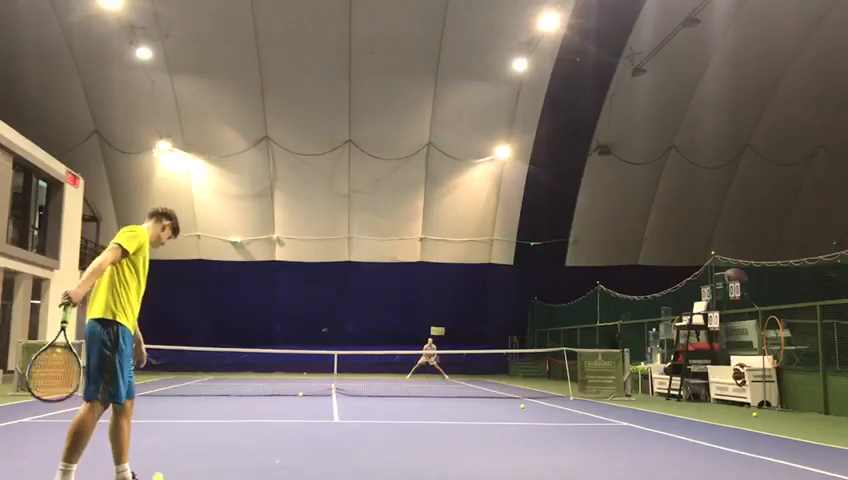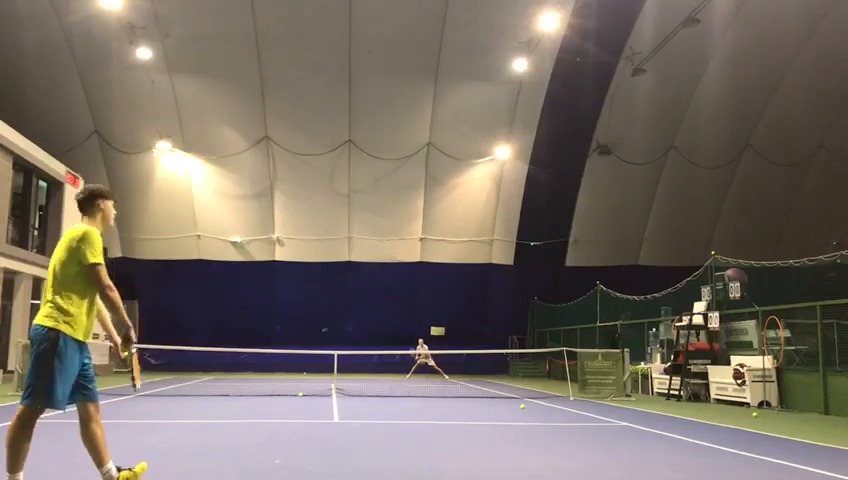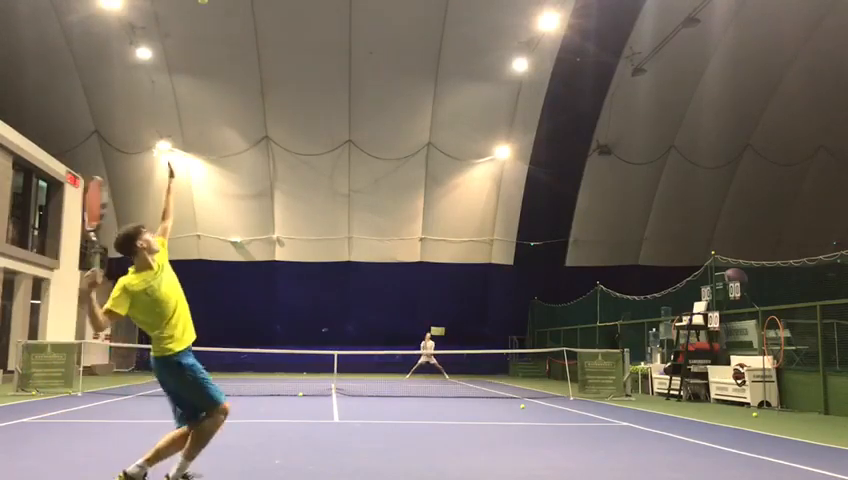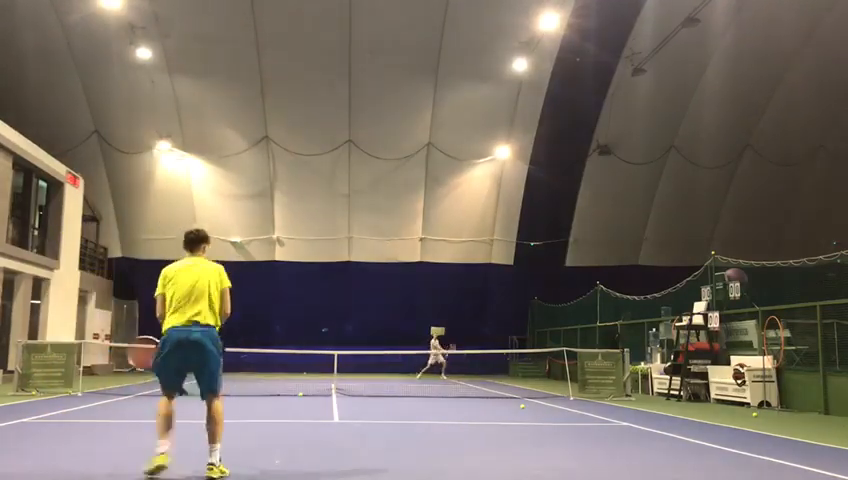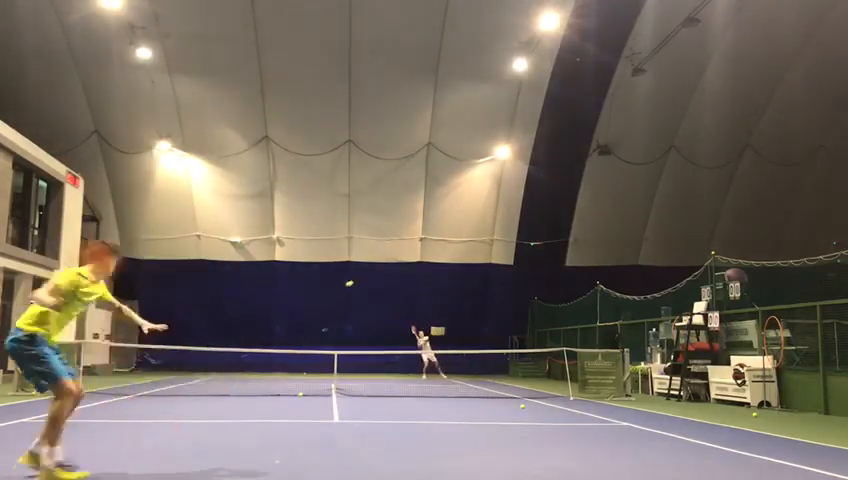
dt=1s
person 1, frame 1
left shoulder: (138, 245)
right shoulder: (136, 233)
right elbow: (106, 258)
left wrist: (139, 341)
right wrist: (81, 288)
left hip: (119, 329)
right hip: (109, 325)
left knee: (125, 404)
right knee: (96, 402)
person 1, frame 2
left shoulder: (84, 236)
right shoulder: (86, 234)
left elbow: (94, 298)
right elbow: (105, 287)
left wrist: (114, 337)
right wrist: (128, 325)
left hip: (74, 337)
right hip: (57, 333)
left knee: (90, 409)
right knee: (32, 408)
person 1, frame 3
left shoulder: (159, 260)
right shoulder: (128, 285)
left elbow: (166, 220)
right elbow: (100, 324)
left wrist: (170, 183)
right wrist: (89, 293)
left hip: (181, 354)
right hip: (172, 357)
left knee: (192, 426)
right knee: (219, 410)
person 1, frame 4
left shoulder: (168, 271)
right shoulder: (217, 270)
left elbow: (160, 312)
right elbow: (226, 311)
left hip: (175, 334)
right hip: (206, 335)
left knee: (167, 396)
right knee: (213, 398)
left ankle: (161, 453)
person 1, frame 5
left shoulder: (97, 285)
right shoulder: (74, 276)
left elbow: (118, 306)
right elbow: (38, 295)
left wrist: (142, 322)
right wrist: (51, 303)
left hip: (42, 340)
right hip: (27, 338)
left knee: (74, 392)
right knee: (68, 391)
left ankle: (38, 452)
